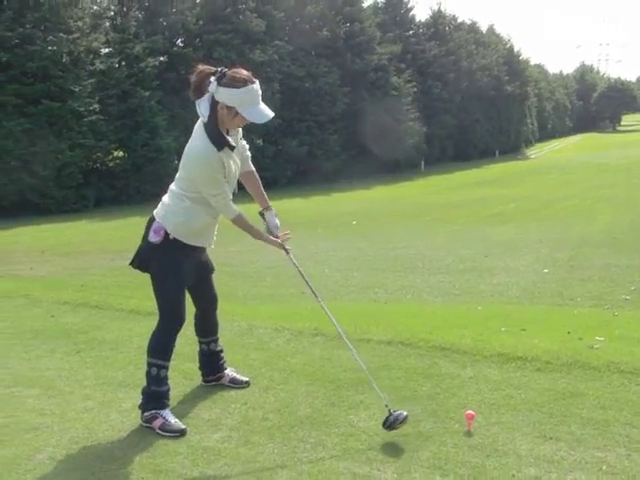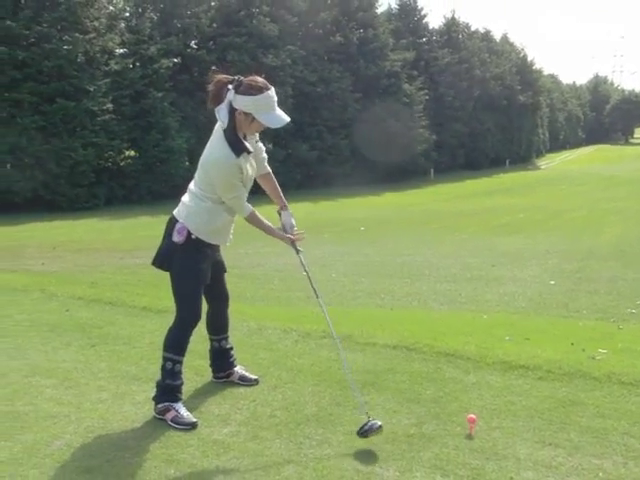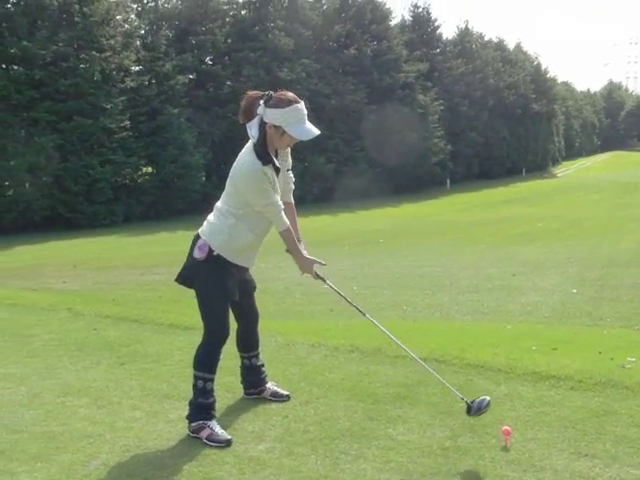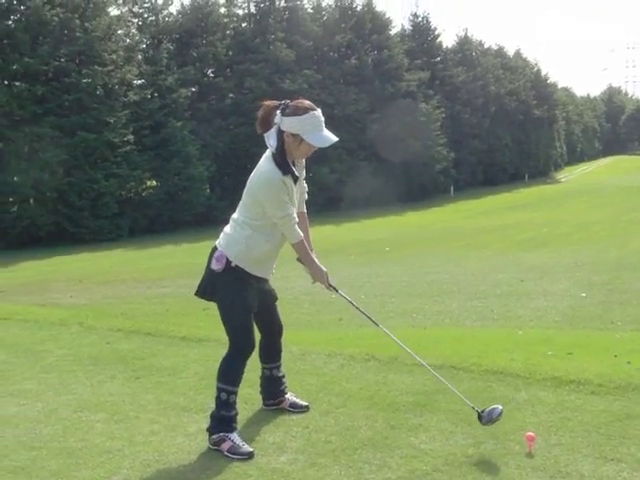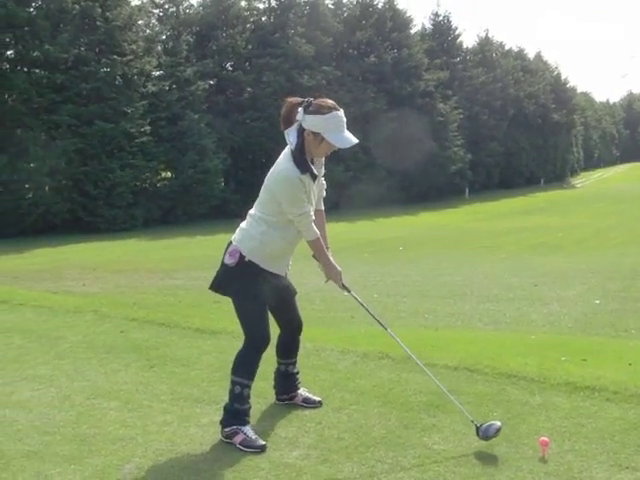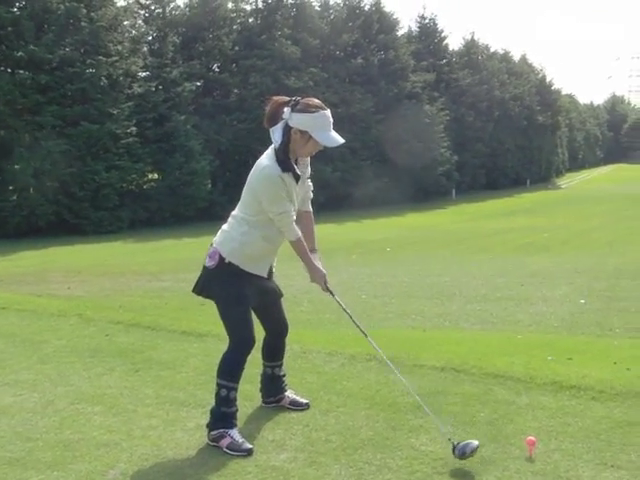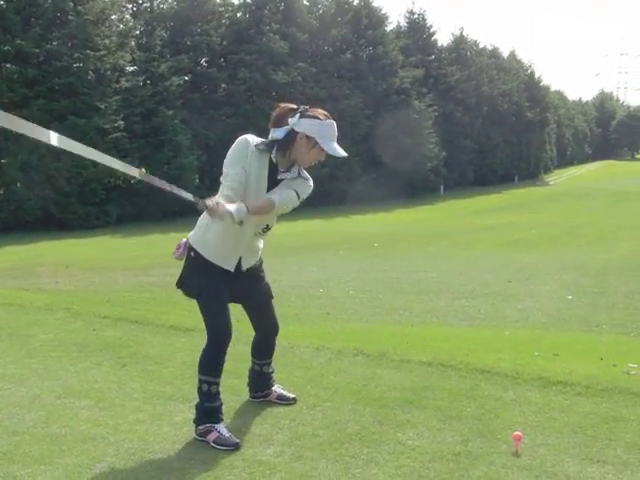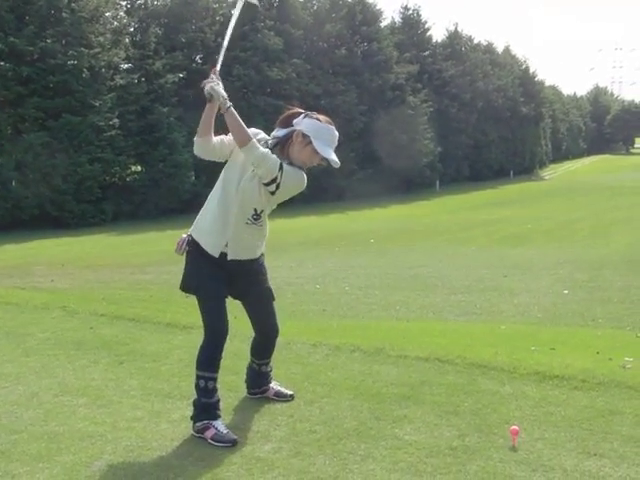
dt=0.4s
person 1, frame 1
left shoulder: (229, 126)
right shoulder: (205, 152)
left elbow: (245, 168)
right elbow: (225, 207)
left wrist: (269, 213)
right wrist: (263, 237)
left hip: (192, 237)
right hip: (170, 238)
left knee: (208, 304)
right knee: (172, 317)
left ankle: (213, 369)
right ankle: (153, 406)
person 1, frame 2
left shoulder: (243, 130)
right shoulder: (224, 158)
left elbow: (262, 170)
right elbow: (240, 207)
left wrist: (285, 211)
right wrist: (277, 233)
left hip: (205, 236)
right hip: (190, 236)
left knee: (219, 301)
right knee: (188, 314)
left ankle: (223, 367)
right ankle: (166, 399)
person 1, frame 3
left shoulder: (279, 151)
right shoulder: (251, 168)
left elbow: (287, 200)
right elbow: (276, 217)
left wrist: (300, 246)
right wrist: (299, 256)
left hip: (236, 255)
right hip: (214, 255)
left knee: (249, 319)
right knee: (217, 332)
left ankle: (255, 383)
right ankle: (200, 416)
person 1, frame 4
left shoulder: (294, 161)
right shoulder: (270, 178)
left elbow: (300, 211)
right elbow: (290, 229)
left wrist: (312, 257)
right wrist: (313, 266)
left hip: (254, 266)
right hip: (233, 266)
left knee: (272, 330)
right knee: (242, 344)
left ankle: (274, 394)
right ankle: (221, 429)
person 1, frame 5
left shoulder: (312, 160)
right shoulder: (289, 176)
left elbow: (317, 209)
right elbow: (307, 228)
left wrist: (327, 255)
right wrist: (328, 265)
left hip: (272, 262)
right hip: (248, 262)
left knee: (292, 326)
right knee: (257, 338)
left ankle: (287, 388)
right ankle: (234, 422)
person 1, frame 6
left shoulder: (300, 161)
right shoulder: (269, 173)
left elbow: (304, 211)
right elbow: (288, 228)
left wrist: (315, 255)
right wrist: (310, 266)
left hip: (258, 263)
right hip: (231, 262)
left knee: (278, 328)
right knee: (242, 340)
left ankle: (274, 391)
right ankle: (220, 425)
person 1, frame 7
left shoulder: (302, 182)
right shoulder: (247, 147)
left elbow: (269, 205)
right elbow: (230, 193)
left wrist: (234, 211)
right wrist: (225, 207)
left hip: (247, 261)
right hip: (209, 254)
left knee: (268, 327)
right knee: (220, 335)
left ankle: (261, 386)
right ankle: (207, 419)
person 1, frame 8
left shoulder: (295, 178)
right shoulder: (254, 137)
left elbow: (251, 153)
right elbow: (204, 149)
left wrist: (225, 103)
right wrist: (213, 103)
left hip: (247, 258)
right hip: (207, 249)
left knee: (268, 328)
right knee: (217, 331)
left ankle: (258, 382)
right ankle: (204, 415)
